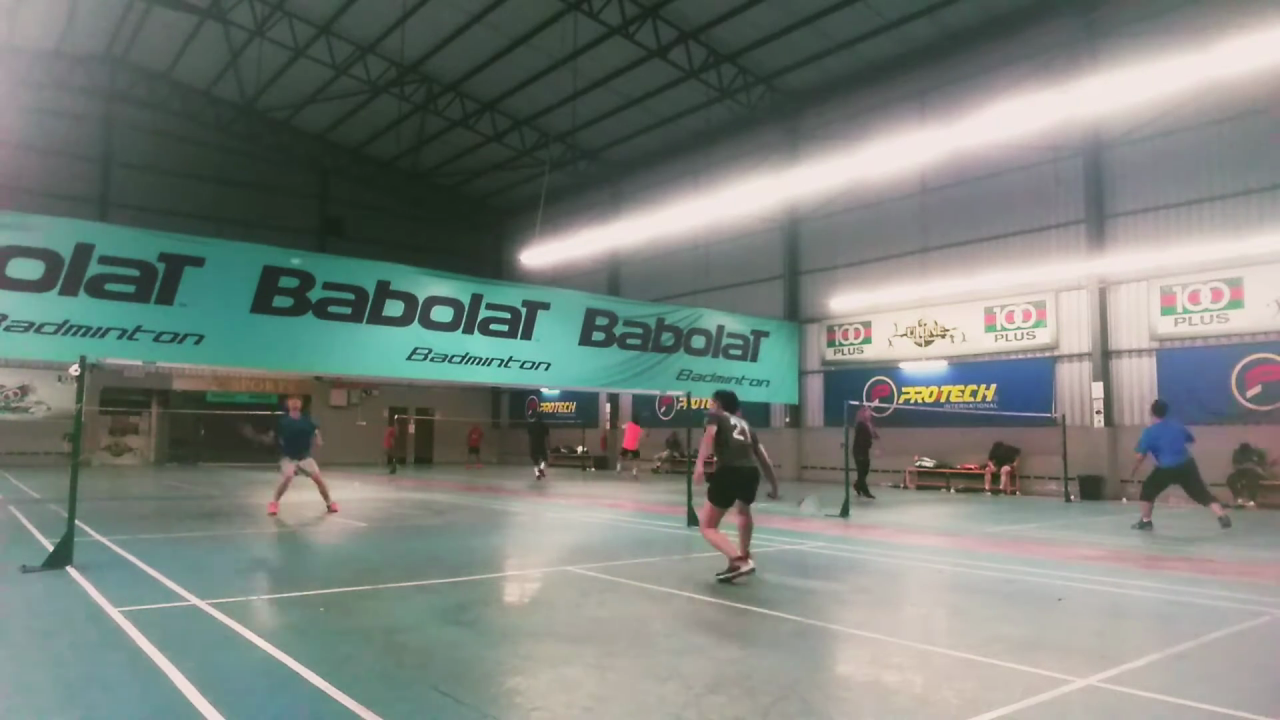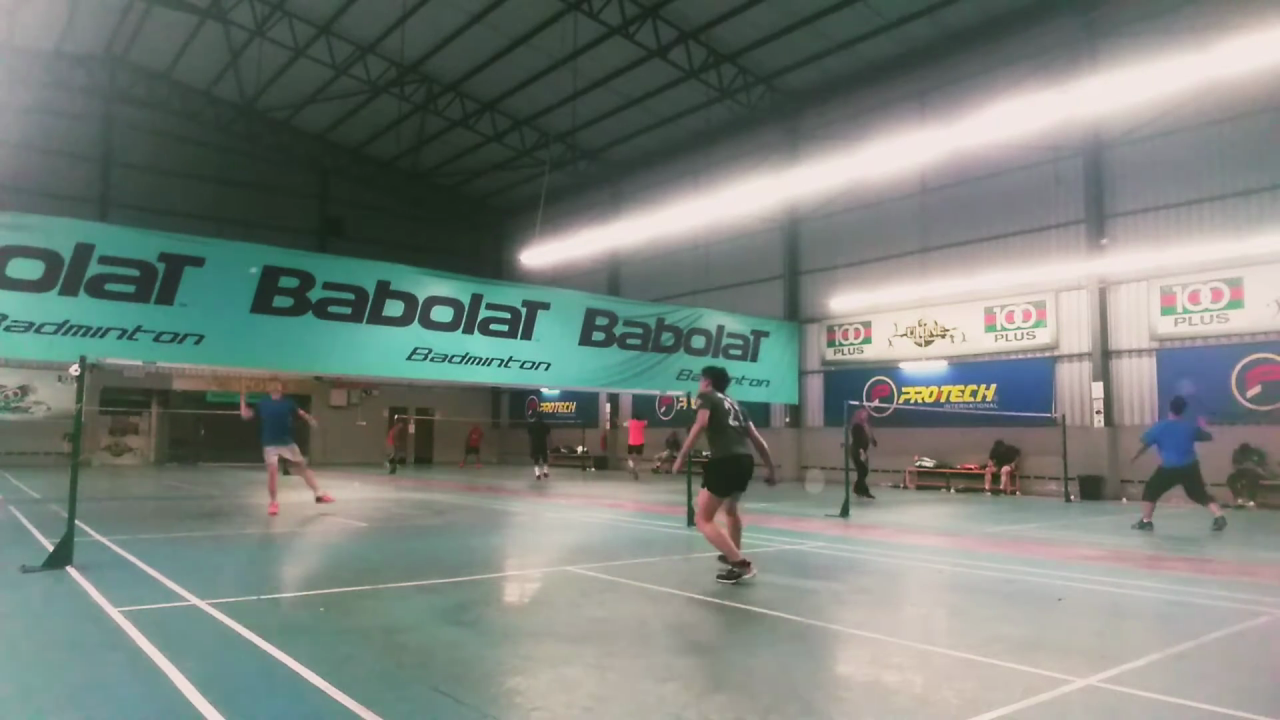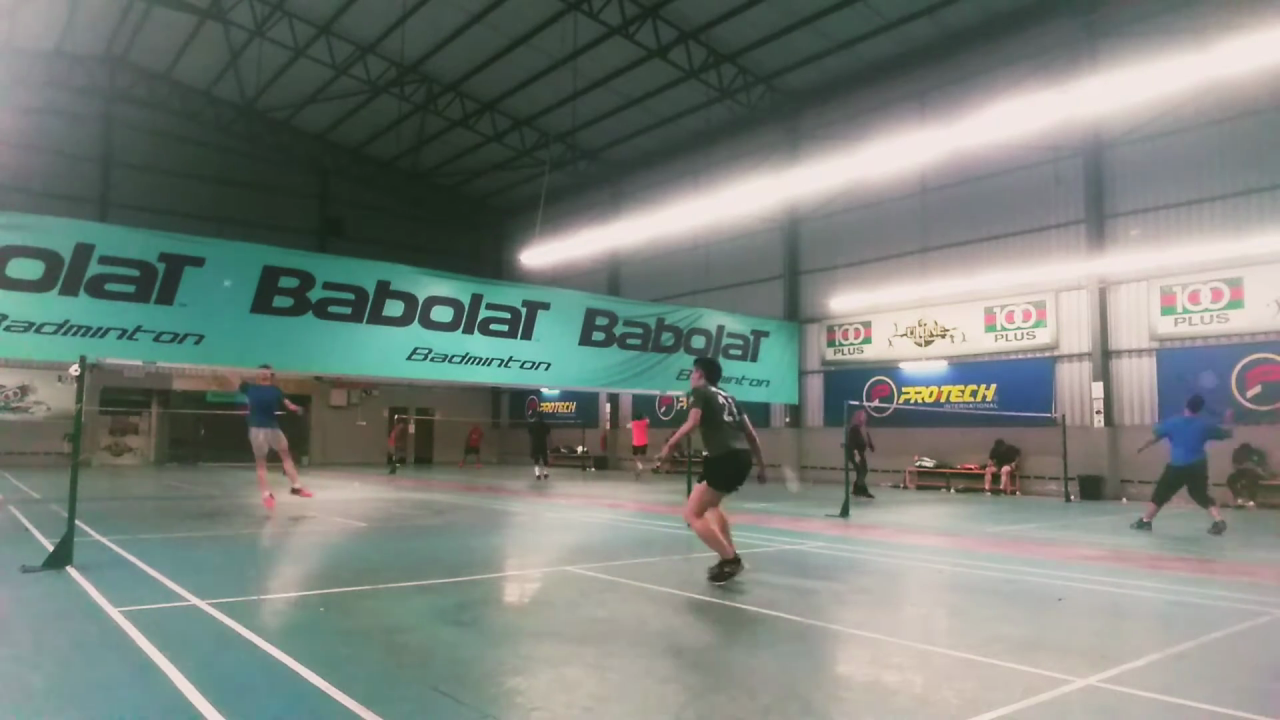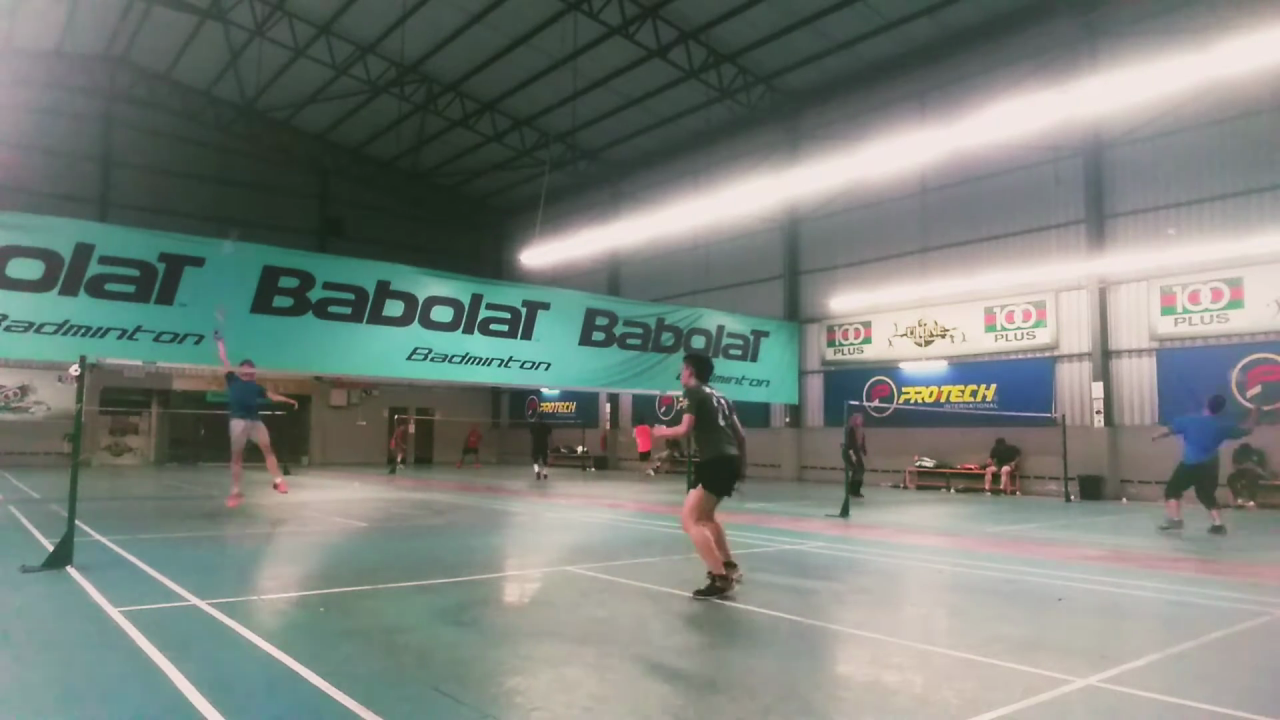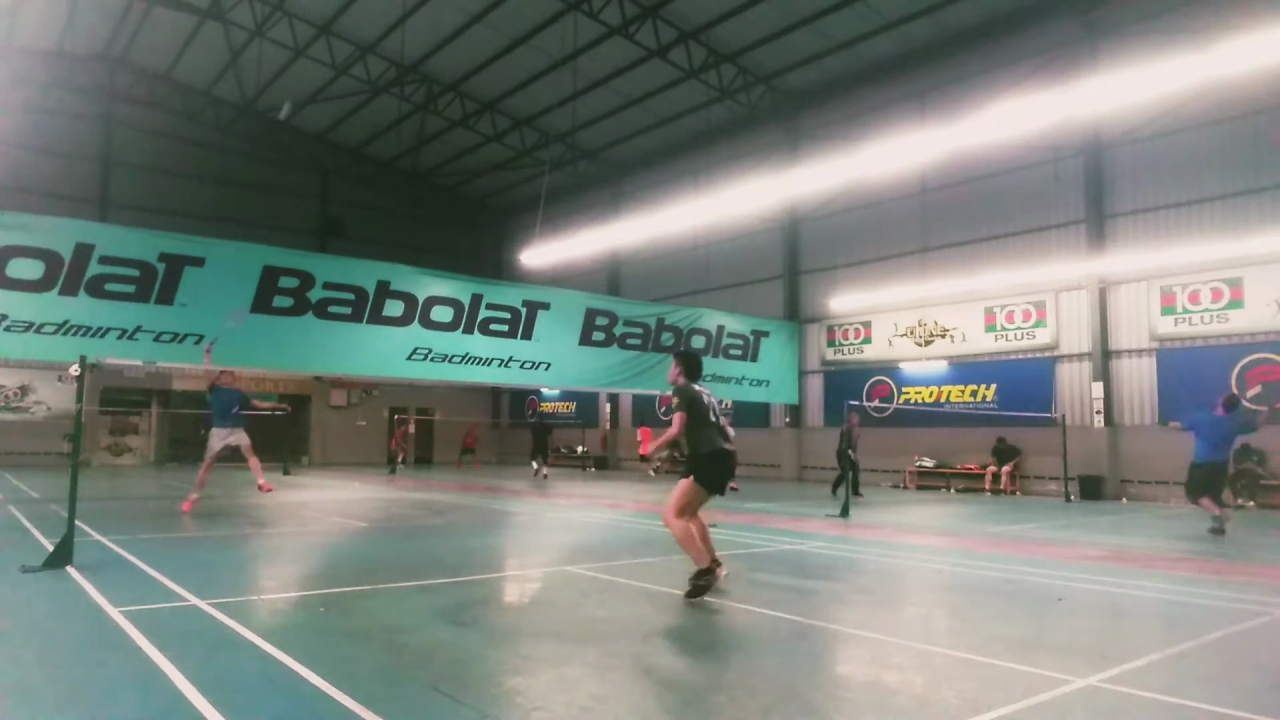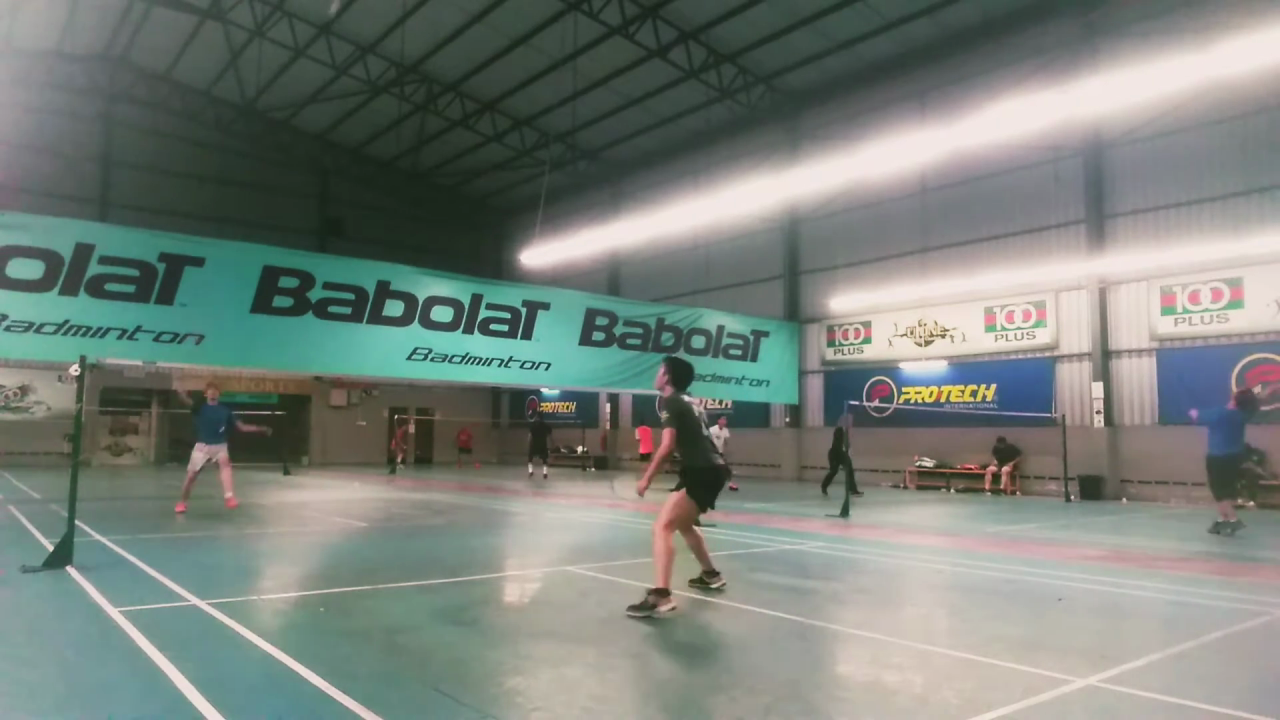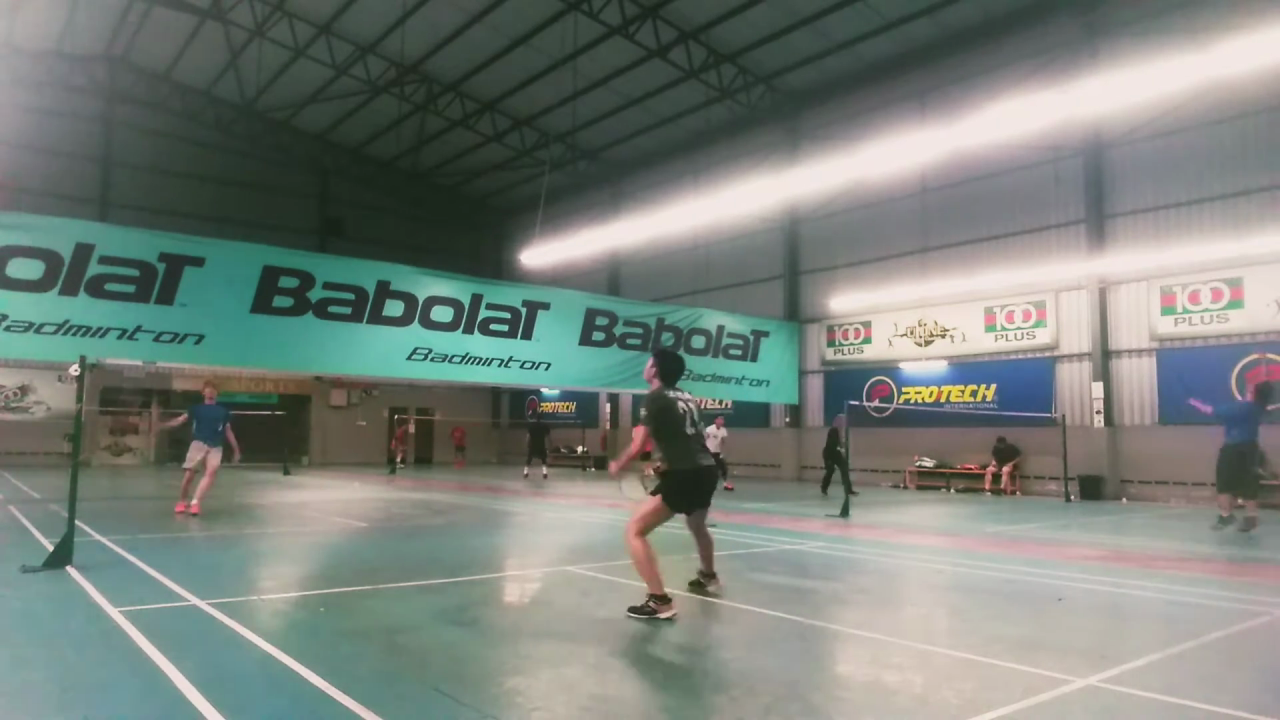
dt=0.1s
person 1, frame 1
left shoulder: (715, 417)
right shoulder: (745, 426)
left elbow: (709, 436)
right elbow: (766, 461)
left wrist: (699, 464)
right wrist: (774, 488)
left hip: (729, 472)
right hip: (750, 472)
left knee: (707, 527)
right knee: (743, 512)
left ankle: (739, 561)
right ankle: (744, 556)
person 1, frame 2
left shoulder: (706, 396)
right shoulder: (733, 404)
left elbow: (700, 425)
right elbow: (758, 441)
left wrist: (681, 455)
right wrist: (770, 470)
left hip: (726, 462)
right hip: (744, 461)
left knee: (703, 519)
right knee: (730, 507)
left ankle: (738, 562)
right ankle: (735, 556)
person 1, frame 3
left shoulder: (699, 391)
right shoulder: (727, 398)
left elbow: (692, 423)
right elbow: (751, 435)
left wrist: (668, 446)
right wrist: (761, 466)
left hip: (724, 458)
right hip: (742, 457)
left knee: (692, 514)
right knee: (712, 506)
left ankle: (729, 560)
right ankle: (730, 557)
person 1, frame 4
left shoulder: (694, 392)
right shoulder: (719, 396)
left elbow: (685, 429)
right elbow: (741, 435)
left wrist: (662, 433)
right wrist: (742, 466)
left hip: (715, 463)
right hip: (731, 461)
left knee: (691, 521)
right knee: (705, 516)
left ankle: (721, 578)
right ankle: (729, 568)
person 1, frame 5
left shoulder: (682, 390)
right shoulder: (704, 394)
left elbow: (677, 429)
right elbow: (726, 433)
left wrist: (654, 447)
left hip: (709, 458)
right hip: (723, 456)
left knee: (672, 514)
right knee: (688, 513)
left ankle: (705, 570)
right ankle: (712, 564)
person 1, frame 6
left shoulder: (671, 403)
right shoulder: (692, 403)
left elbow: (667, 446)
left wrist: (647, 478)
left hip: (701, 473)
right hip: (716, 470)
left knee: (662, 527)
right knee: (684, 524)
left ankle: (660, 595)
right ankle: (711, 574)
person 1, frame 7
left shoulder: (654, 399)
right shoulder: (686, 398)
left elbow: (638, 446)
left wrist: (617, 465)
left hip: (684, 475)
right hip: (706, 472)
left knee: (635, 531)
right knee: (697, 527)
left ankle: (660, 600)
right ankle: (708, 577)
